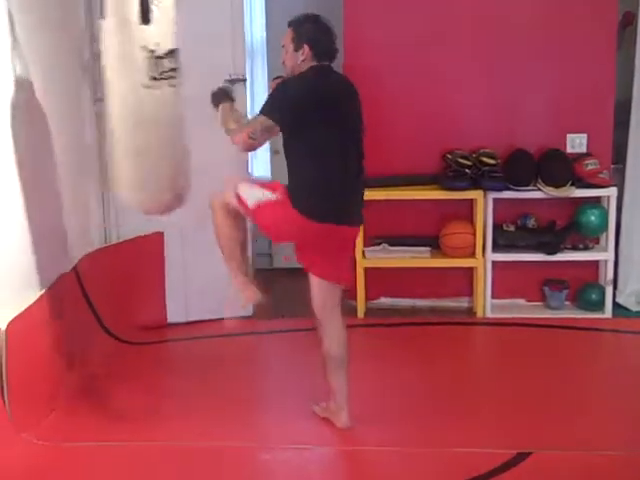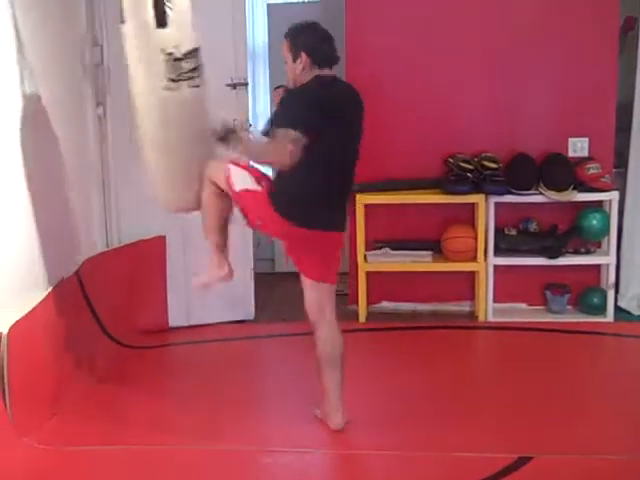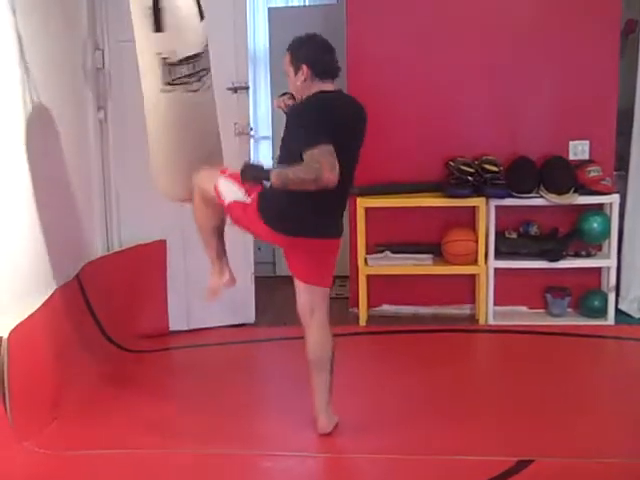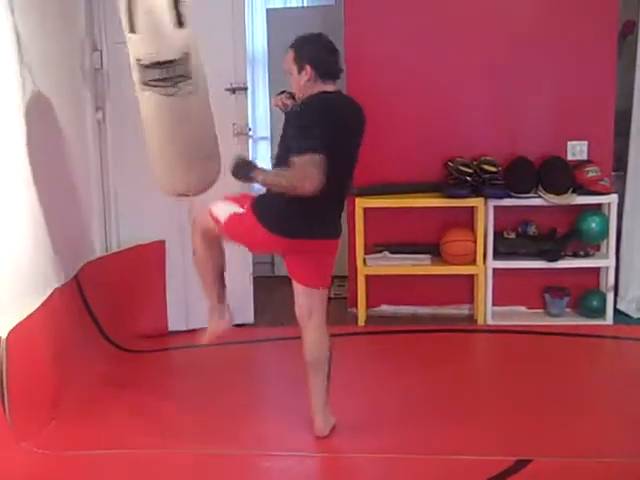
dt=0.1s
person 1, frame 1
left shoulder: (295, 87)
right shoulder: (344, 87)
left elbow: (246, 139)
left wrist: (224, 105)
left hip: (304, 209)
right hip: (344, 218)
left knee: (224, 202)
right knee: (329, 312)
left ankle: (245, 286)
right ankle: (339, 408)
person 1, frame 2
left shoulder: (302, 97)
right shoulder: (349, 96)
left elbow: (285, 156)
left wrist: (240, 143)
left hip: (285, 208)
right hip: (329, 222)
left knee: (215, 171)
right knee: (323, 313)
left ankle: (218, 262)
right ankle: (334, 410)
person 1, frame 3
left shoulder: (309, 112)
right shoulder: (354, 111)
left elbow: (324, 173)
left wrist: (266, 175)
left hip: (279, 218)
right hip: (324, 231)
left knee: (205, 181)
right knee: (315, 317)
left ankle: (220, 272)
right ankle: (324, 415)
person 1, frame 4
left shoulder: (308, 112)
right shoulder: (353, 113)
left elbow: (307, 180)
left wrist: (255, 174)
left hip: (276, 222)
right hip: (322, 233)
left knee: (204, 223)
right knee: (313, 319)
left ankle: (218, 311)
right ankle: (321, 416)
